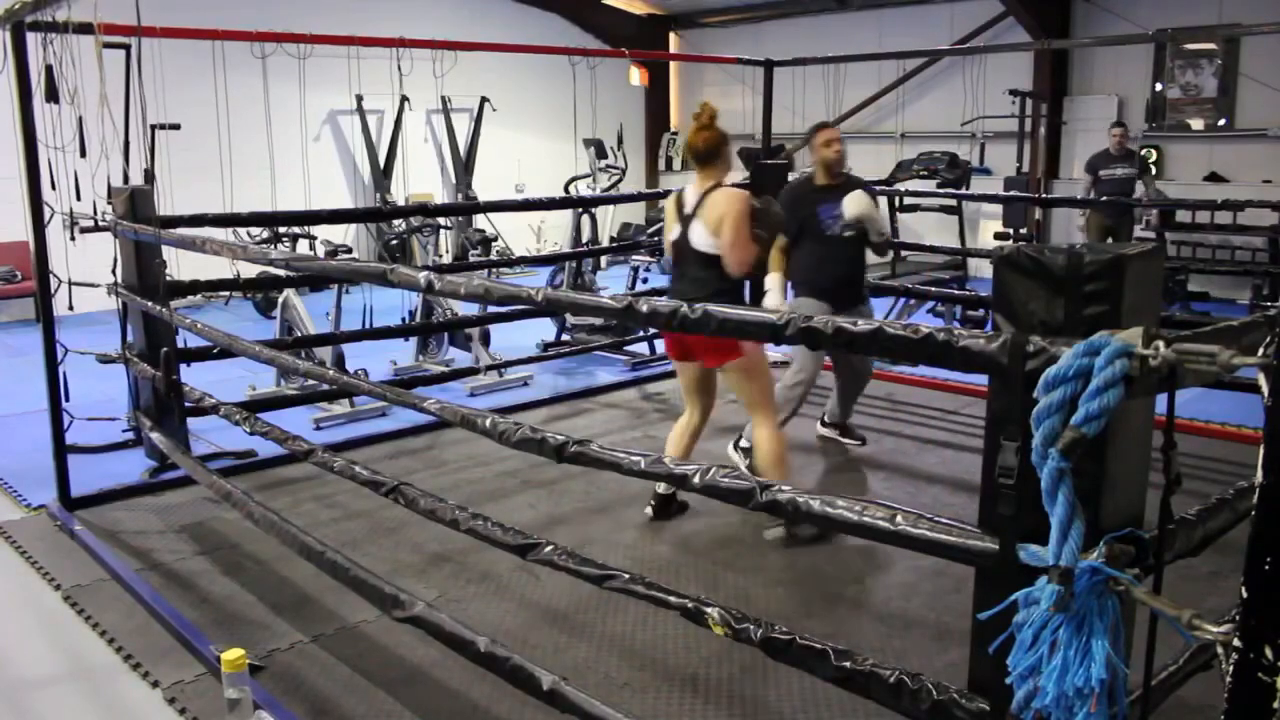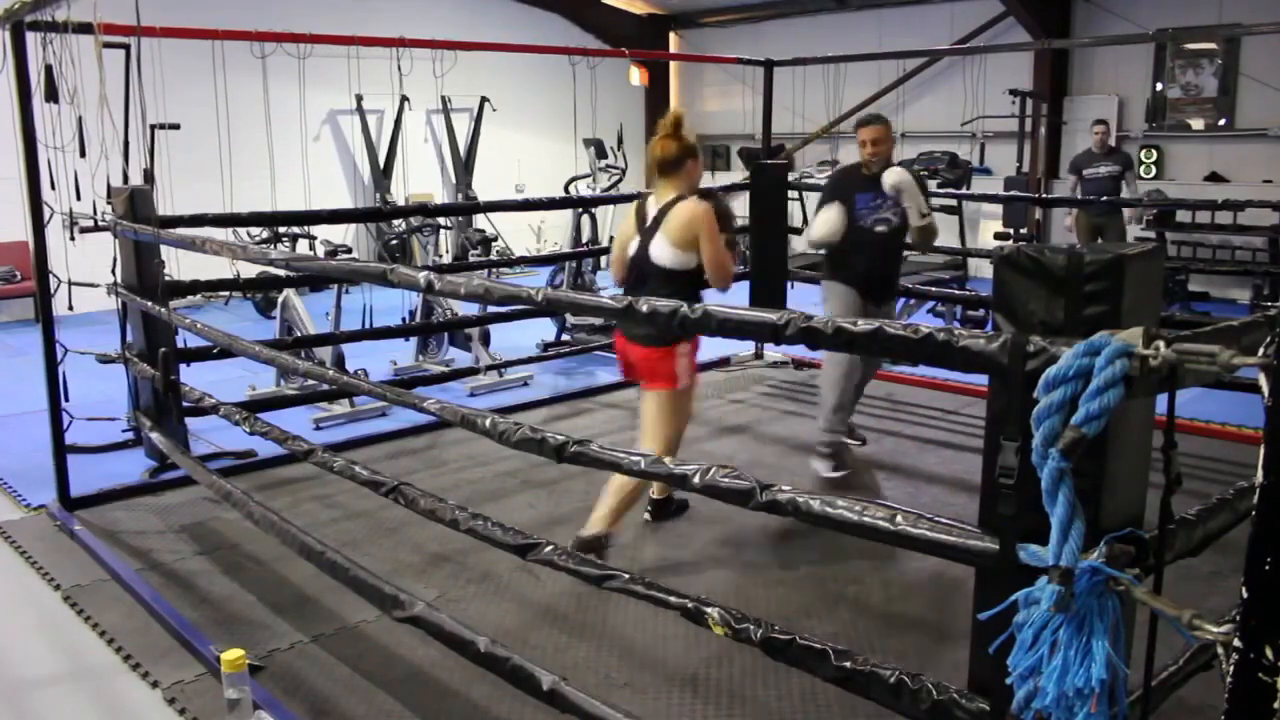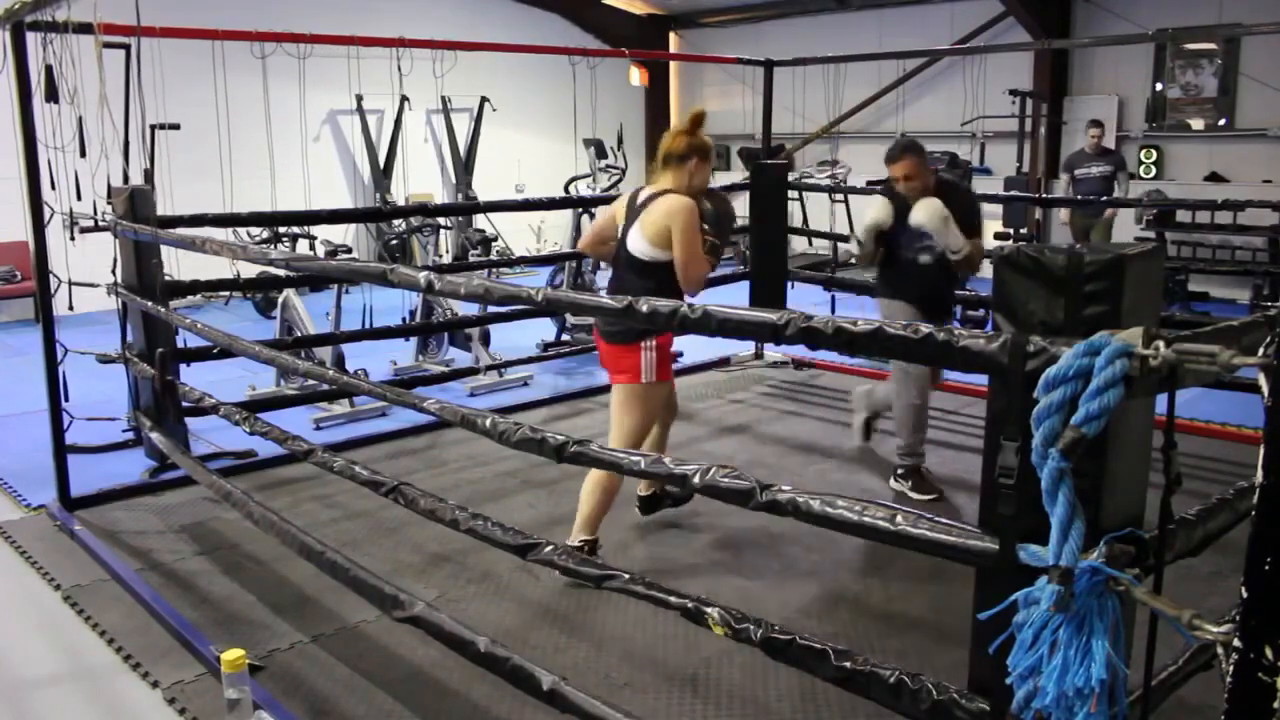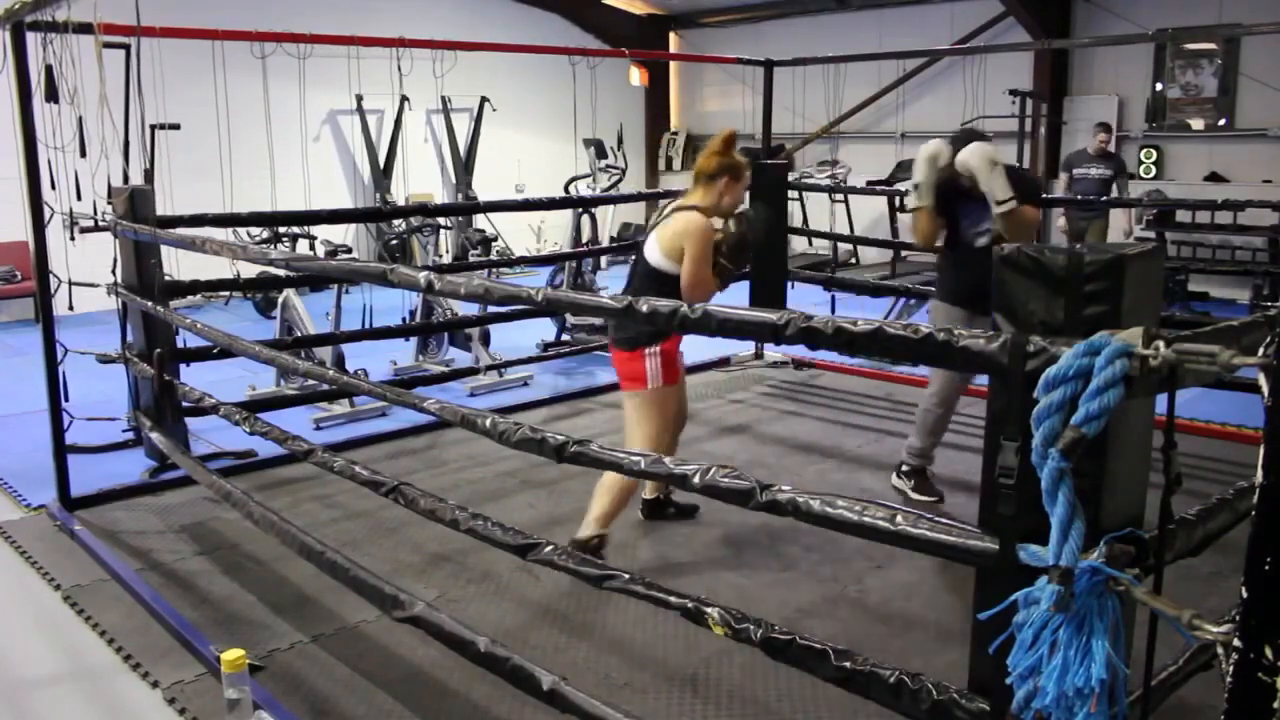
dt=0.3s
person 1, frame 1
left shoulder: (674, 202)
right shoulder: (734, 200)
right elbow: (738, 266)
right wrist: (752, 238)
left knee: (696, 410)
right knee: (764, 415)
left ankle: (661, 496)
person 1, frame 2
left shoulder: (635, 211)
right shoulder: (697, 210)
left elbow: (619, 274)
right elbow: (721, 278)
right wrist: (721, 239)
left hip: (630, 335)
right hip: (666, 343)
left knee: (674, 420)
right knee: (655, 450)
left ankle: (660, 501)
right ankle: (593, 535)
person 1, frame 3
left shoulder: (634, 198)
right shoulder: (682, 207)
left elbow: (588, 245)
right elbow: (692, 282)
right wrist: (711, 243)
left hip: (616, 327)
right hip: (640, 337)
left knee: (664, 410)
right knee: (622, 448)
left ankle: (650, 493)
right ankle: (579, 546)
person 1, frame 4
left shoulder: (680, 210)
right shoulder: (699, 226)
right elbow: (694, 297)
left wrist: (722, 249)
left hip: (645, 332)
right hip: (648, 342)
left knee: (675, 418)
right knee: (643, 450)
left ankle: (657, 499)
right ankle: (586, 541)
person 2, frame 1
left shoulder: (858, 189)
right shoulder: (795, 195)
left elbow: (883, 249)
right elbow: (778, 247)
left wrist: (873, 222)
right wrist: (773, 289)
left hip: (854, 299)
right hip: (814, 298)
left knee: (859, 371)
right knee: (802, 376)
left ankle: (834, 420)
right ankle: (748, 443)
person 2, frame 2
left shoulder: (910, 183)
right shoulder: (842, 180)
left elbow: (926, 241)
right elbow: (818, 235)
left wrist: (912, 201)
right wrist: (818, 233)
left hip: (883, 291)
right hip: (842, 283)
left knee: (866, 362)
right knee: (844, 358)
left ankle: (836, 419)
right ankle: (828, 446)
person 2, frame 3
left shoulder: (959, 198)
right shoulder: (885, 201)
left elbow: (972, 265)
right elbow: (866, 263)
left wrist: (949, 236)
right wrist: (867, 236)
left hip: (940, 305)
right hip: (899, 301)
left knee: (921, 379)
right knee: (914, 382)
left ankle: (867, 402)
right ankle: (908, 468)
person 2, frame 4
left shoulder: (1024, 184)
right shoulder: (951, 186)
left elbow: (1022, 234)
right elbow: (925, 238)
left wrist: (997, 187)
right wrist: (924, 184)
right hip: (956, 301)
right knee: (944, 387)
right ankle: (912, 466)
